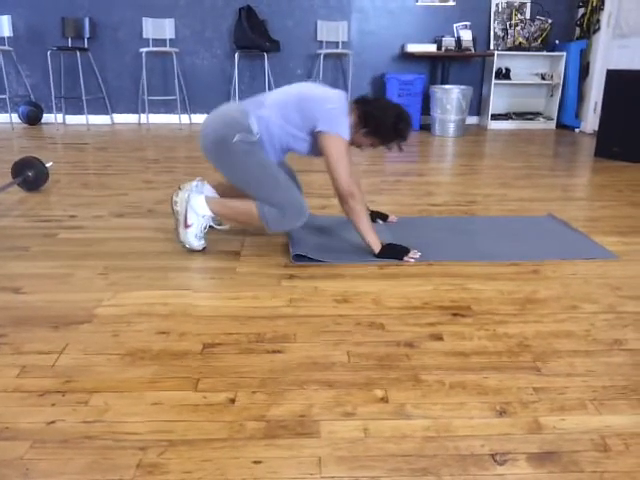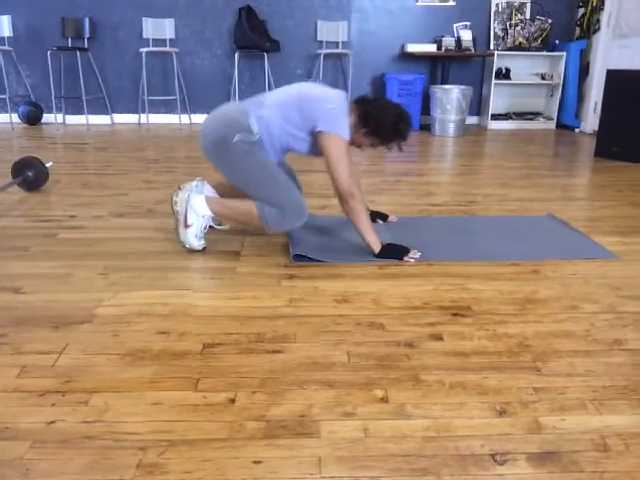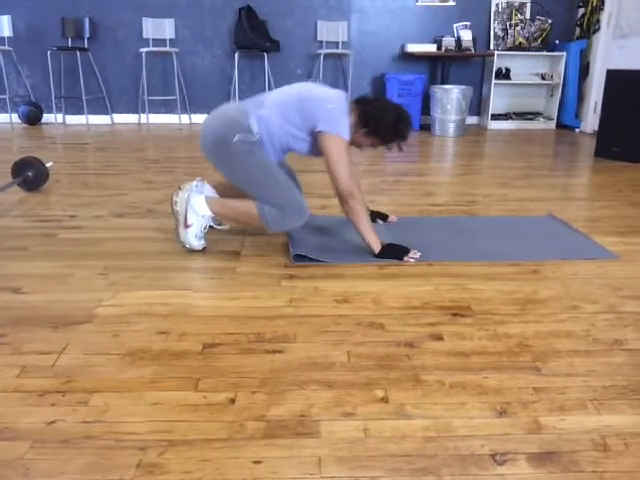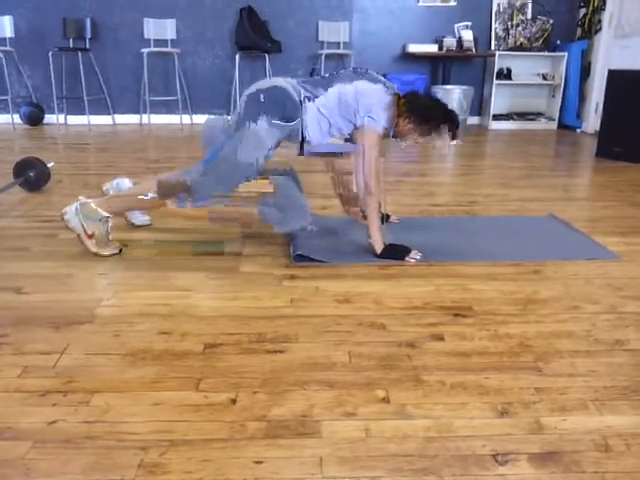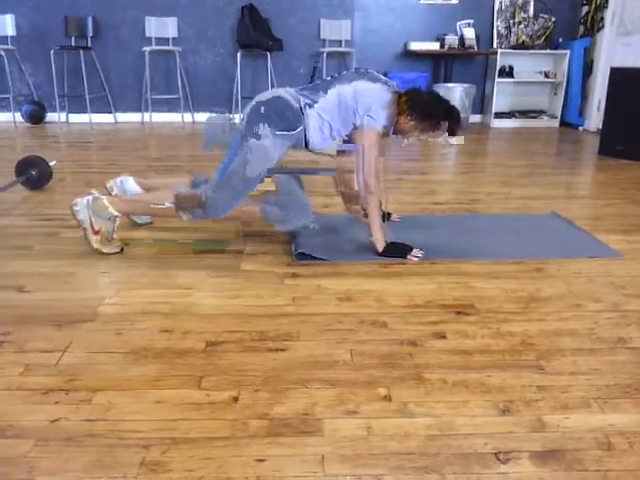
dt=0.2s
person 1, frame 1
left shoulder: (342, 108)
right shoulder: (334, 120)
left elbow: (345, 174)
right elbow: (347, 190)
left wrist: (364, 212)
right wrist: (378, 247)
left hip: (234, 127)
right hip: (229, 135)
left knee: (283, 190)
right knee: (292, 213)
left ankle: (203, 192)
right ankle: (202, 206)
person 1, frame 2
left shoulder: (342, 107)
right shoulder: (334, 120)
left elbow: (346, 175)
right elbow: (347, 191)
left wrist: (365, 212)
right wrist: (378, 247)
left hip: (235, 129)
right hip: (229, 135)
left knee: (286, 191)
right knee: (292, 213)
left ankle: (203, 192)
right ankle: (202, 207)
person 1, frame 3
left shoulder: (343, 108)
right shoulder: (335, 119)
left elbow: (345, 172)
right elbow: (347, 191)
left wrist: (364, 212)
right wrist: (379, 248)
left hip: (233, 129)
right hip: (229, 135)
left knee: (286, 190)
right knee: (291, 213)
left ankle: (202, 193)
right ankle: (201, 206)
person 1, frame 4
left shoulder: (386, 96)
right shoulder: (378, 112)
left elbow: (365, 170)
right elbow: (368, 186)
left wrist: (375, 214)
right wrist: (380, 246)
left hip: (274, 103)
right hip: (271, 112)
left knee: (219, 173)
right knee: (206, 183)
left ankle: (126, 190)
right ankle: (93, 210)
person 1, frame 5
left shoulder: (388, 95)
right shoulder: (378, 112)
left elbow: (367, 167)
right elbow: (369, 183)
left wrist: (375, 209)
right wrist: (382, 245)
left hip: (278, 113)
right hip: (277, 121)
left knee: (223, 182)
right knee: (218, 199)
left ankle: (132, 187)
right ankle: (101, 207)
